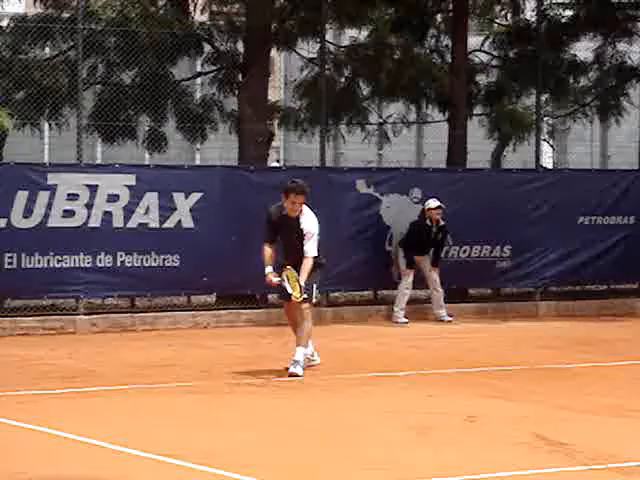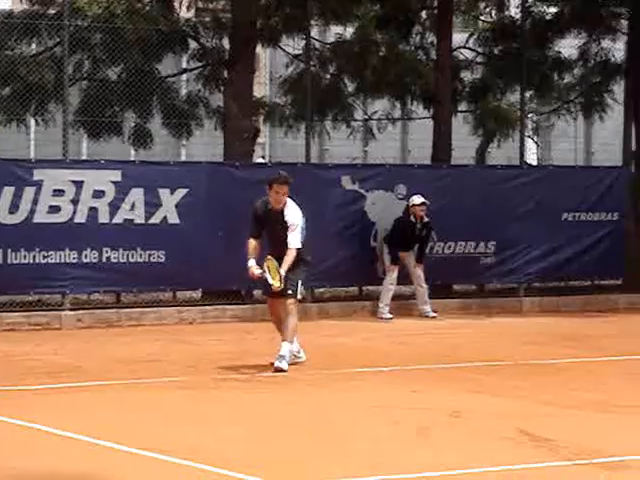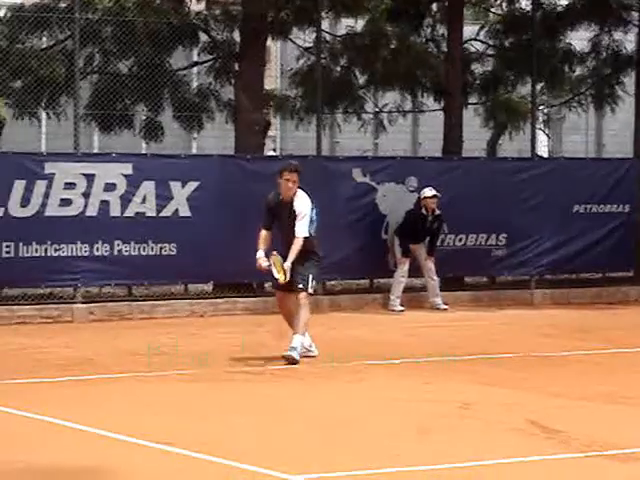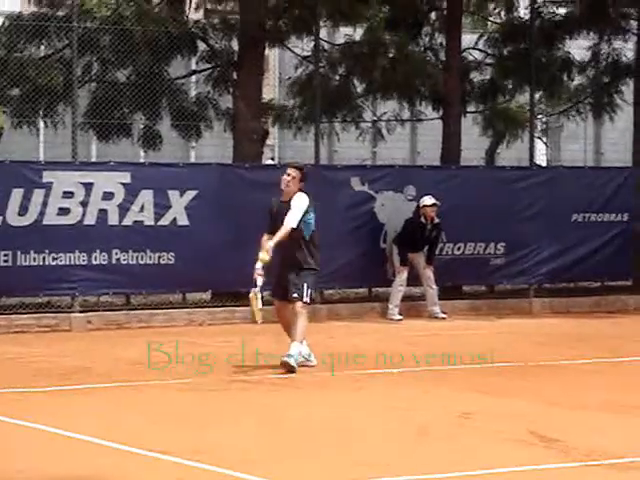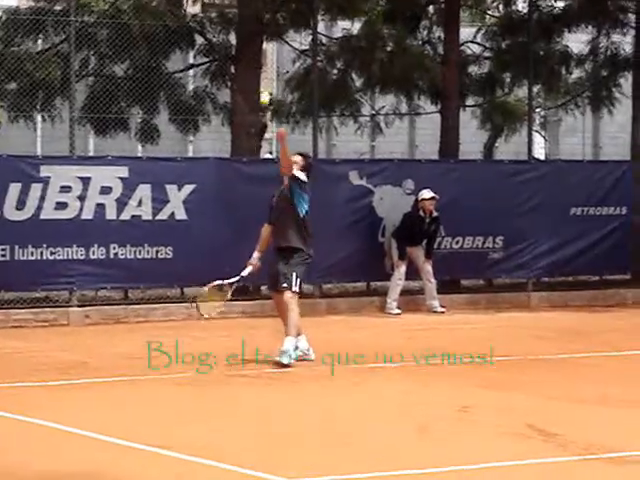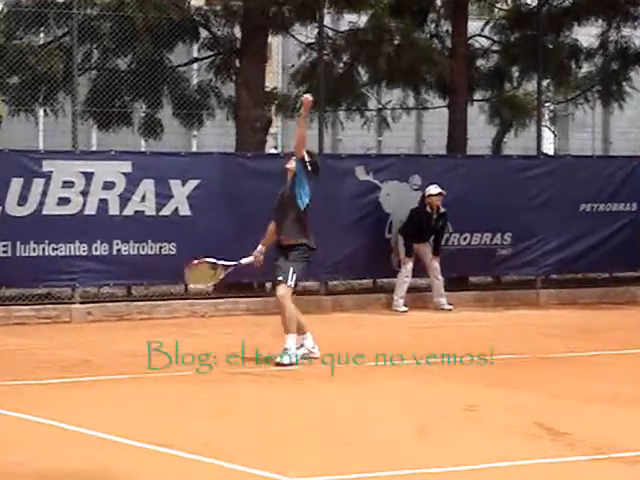
dt=0.2s
person 1, frame 1
left shoulder: (309, 220)
right shoulder: (274, 213)
left elbow: (309, 256)
right elbow: (269, 244)
left wrist: (301, 282)
right wrist: (269, 269)
left hip: (309, 267)
right hip: (290, 265)
left knee: (304, 307)
right knee: (290, 308)
left ankle: (298, 359)
right ankle: (309, 353)
person 1, frame 2
left shoulder: (293, 212)
right shoulder: (260, 207)
left elbow: (293, 248)
right elbow: (254, 238)
left wrist: (283, 271)
right wrist: (252, 262)
left hip: (295, 263)
right hip: (276, 261)
left knee: (290, 303)
right knee: (273, 305)
left ankle: (284, 353)
right ankle: (295, 349)
person 1, frame 3
left shoulder: (302, 202)
right shoulder: (272, 200)
left elbow: (300, 237)
right elbow: (267, 229)
left wrist: (288, 263)
right wrist: (261, 253)
left hip: (308, 256)
right hip: (288, 256)
left knee: (302, 297)
right knee: (282, 299)
left ankle: (296, 345)
right ankle: (306, 343)
person 1, frame 4
left shoulder: (301, 202)
right shoulder: (276, 204)
left elbow: (288, 228)
right elbow: (269, 234)
left wrist: (271, 245)
right wrist: (260, 263)
left hip: (304, 265)
right hip: (285, 264)
left knee: (299, 307)
right knee: (281, 308)
left ankle: (293, 353)
right ankle: (304, 352)
person 1, frame 5
left shoulder: (300, 183)
right shoulder: (279, 193)
left elbow: (287, 168)
right elbow: (269, 227)
left wrist: (282, 141)
right wrist: (257, 253)
left hip: (297, 252)
right hip: (281, 253)
left knee: (288, 298)
right knee: (280, 303)
left ankle: (289, 348)
right ankle: (303, 346)
person 1, frame 6
left shoulder: (301, 182)
right shoulder: (286, 190)
left elbow: (299, 147)
left wrist: (304, 113)
right wrist: (262, 247)
left hip: (298, 250)
right hip: (285, 250)
left knee: (283, 295)
right knee: (283, 301)
left ankle: (292, 347)
right ankle: (308, 344)
person 2, frame 1
left shoulder: (443, 228)
right shoulder: (417, 225)
left elbow: (439, 247)
right elbow: (409, 246)
left wrist: (435, 265)
right wrist: (410, 266)
left hip: (425, 255)
right hip: (406, 253)
left knee: (435, 281)
right knee: (407, 281)
left ankle: (441, 314)
right ankle: (398, 315)
person 2, frame 2
left shoulder: (427, 224)
right shoulder: (402, 222)
left elbow: (423, 243)
right elbow: (393, 242)
left wrist: (420, 261)
right wrist: (394, 262)
left hip: (409, 251)
right hip: (391, 249)
left knee: (419, 276)
right knee: (391, 277)
left ankle: (426, 309)
right ankle: (382, 311)
person 2, frame 3
left shoulder: (438, 216)
right shoulder: (413, 214)
left elbow: (434, 236)
right elbow: (404, 235)
left wrist: (431, 253)
right wrist: (405, 254)
left hip: (420, 243)
right hip: (402, 241)
left knee: (430, 269)
right knee: (402, 269)
left ankle: (437, 302)
right ankle: (394, 303)
person 2, frame 4
left shoulder: (437, 225)
right shoulder: (412, 223)
left elbow: (433, 245)
right elbow: (402, 243)
left wrist: (429, 262)
right wrist: (403, 263)
left hip: (418, 252)
right hip: (401, 250)
left knee: (429, 278)
right knee: (401, 278)
left ankle: (435, 310)
right ankle: (392, 312)
person 2, frame 5
left shoulder: (435, 219)
right shoulder: (411, 216)
left elbow: (431, 238)
right elbow: (401, 237)
left wrist: (429, 256)
right wrist: (401, 257)
left hip: (417, 246)
right hip: (399, 244)
left knee: (428, 271)
right knee: (400, 272)
left ankle: (434, 305)
right ankle: (391, 306)
person 2, frame 6
left shoulder: (443, 215)
right shoulder: (417, 212)
left elbow: (439, 235)
right elbow: (408, 234)
left wrist: (436, 253)
right wrist: (408, 254)
left hip: (424, 242)
right hip: (406, 241)
left knee: (435, 268)
right knee: (406, 269)
left ankle: (441, 302)
right ankle: (397, 303)
